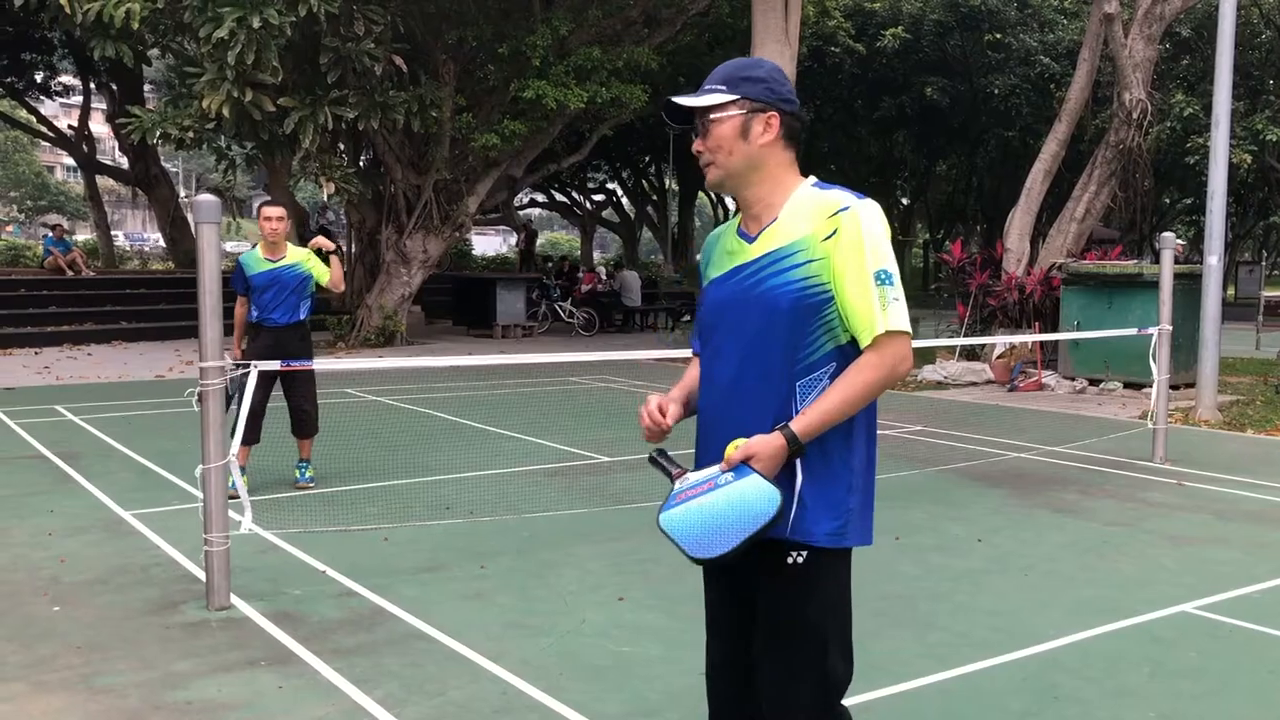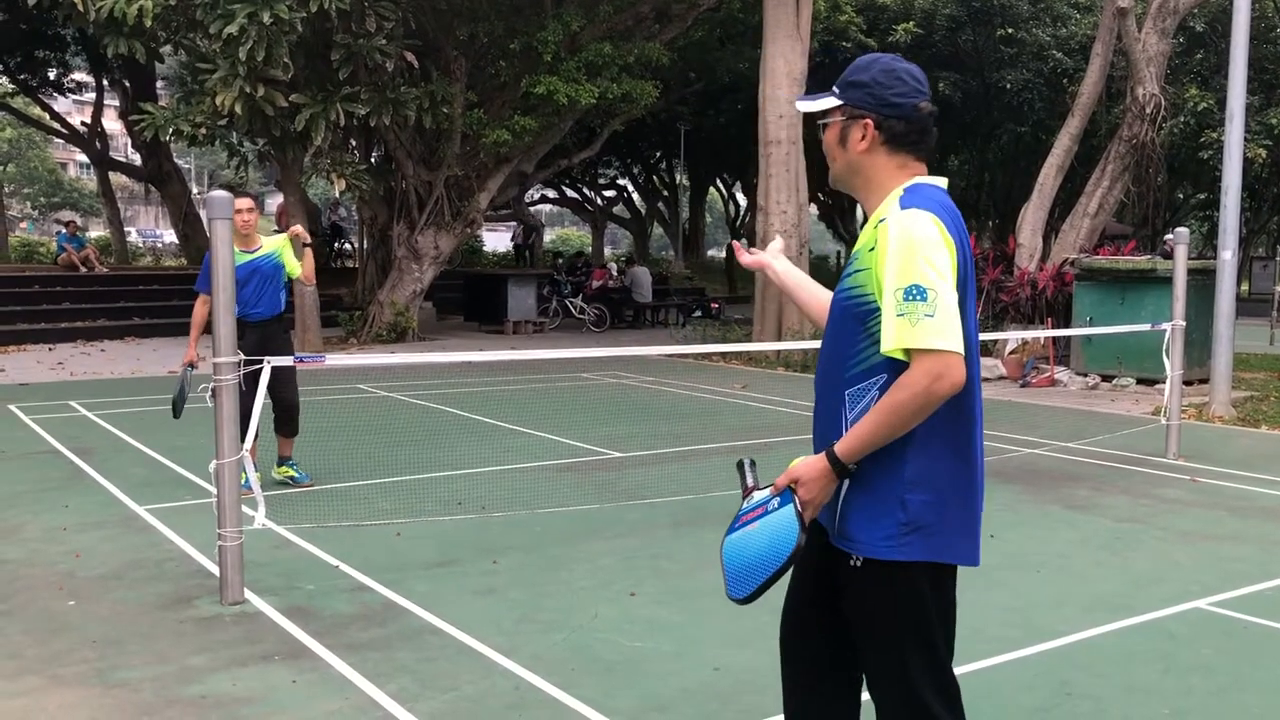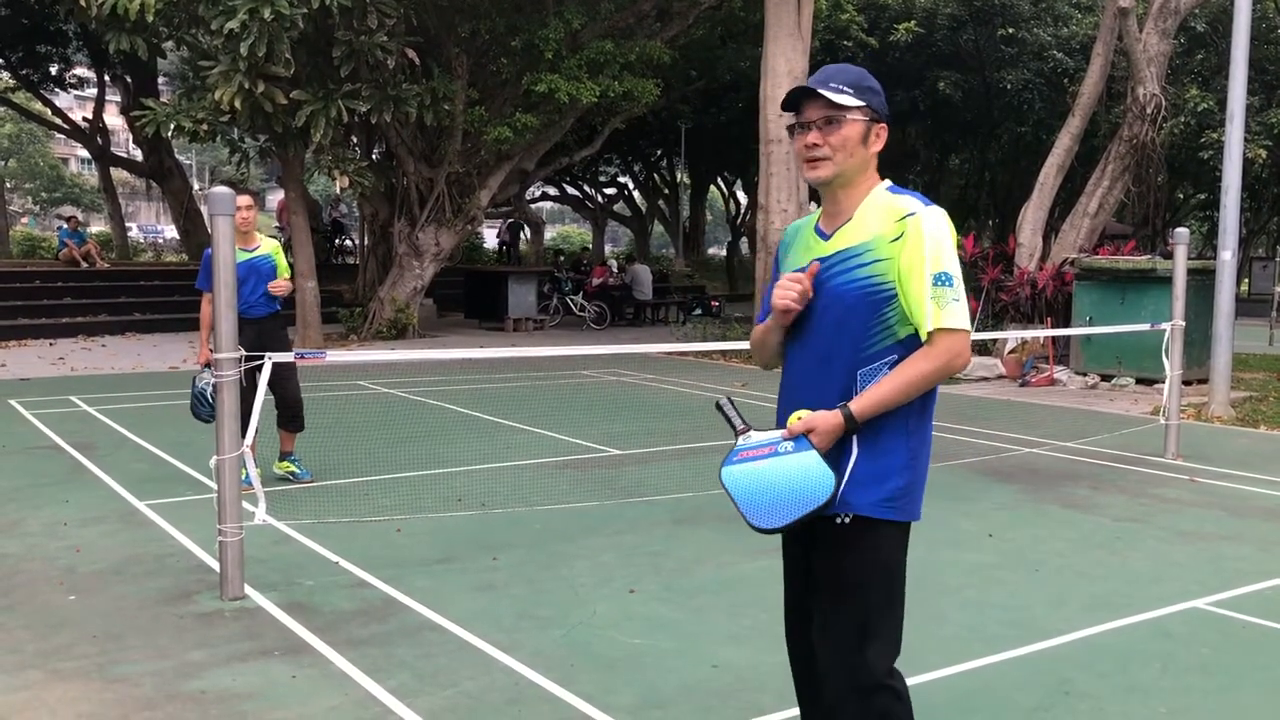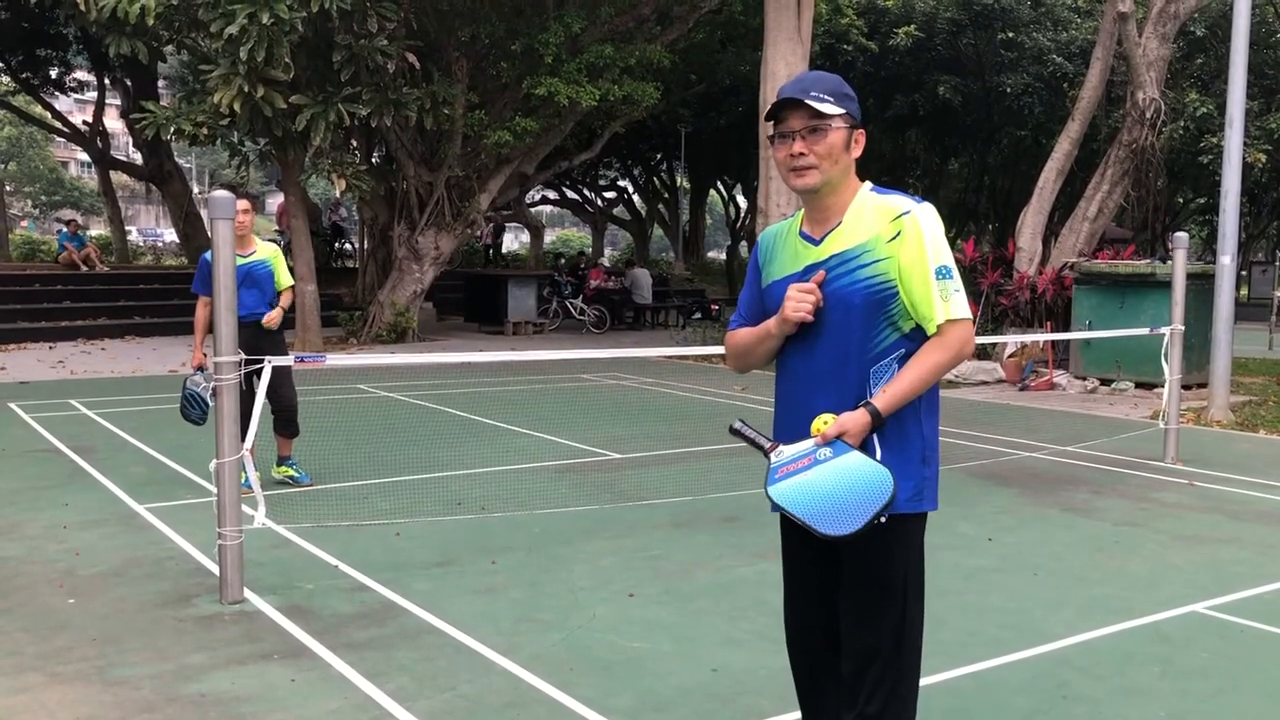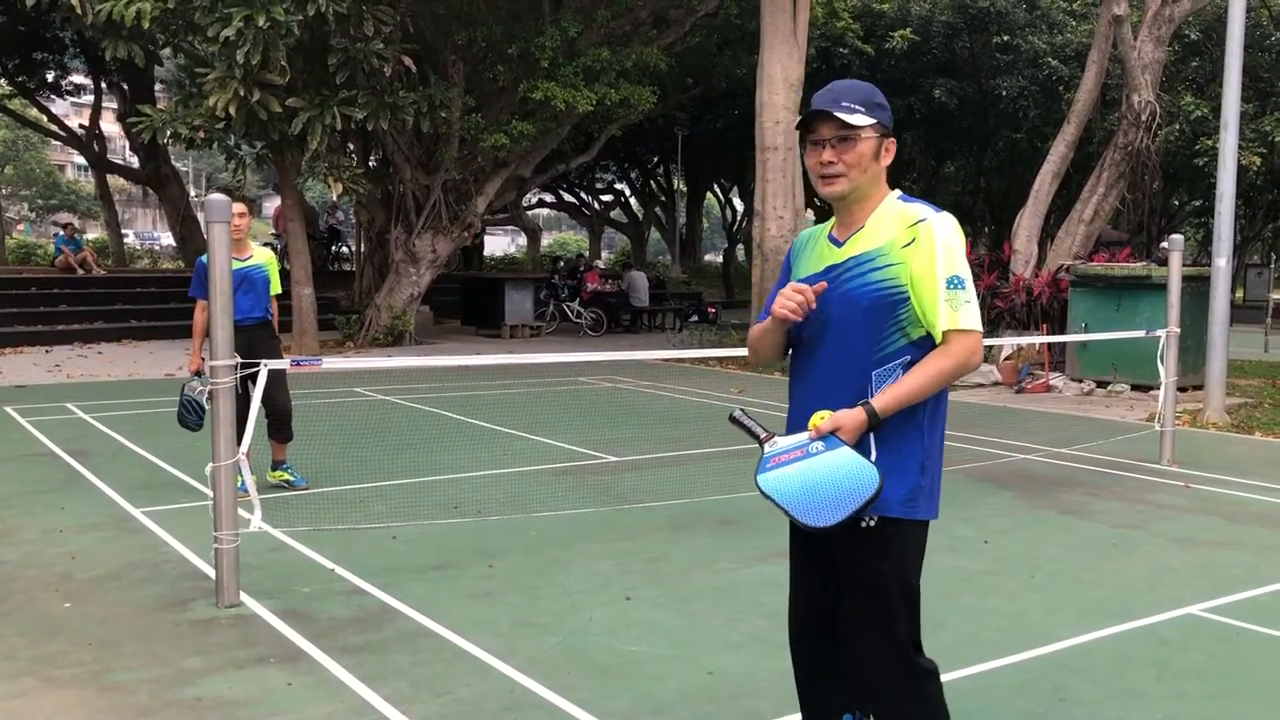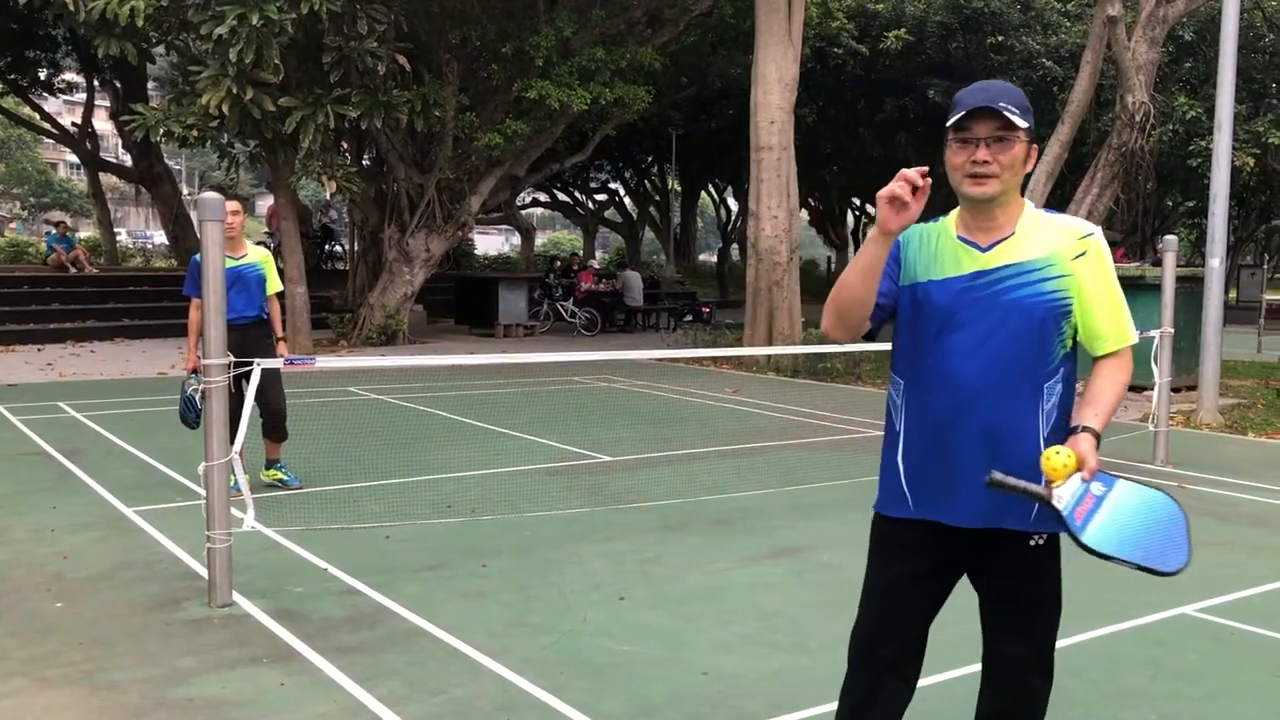
dt=0.7s
person 1, frame 1
left shoulder: (846, 219)
right shoulder: (719, 243)
left elbow: (892, 352)
left wrist: (787, 438)
right wrist: (673, 403)
left hip: (808, 512)
person 1, frame 2
left shoulder: (912, 223)
right shoulder: (895, 221)
left elbow: (940, 371)
left wrist: (833, 460)
right wrist: (775, 268)
left hip: (900, 518)
right hip: (854, 508)
right knee: (810, 649)
person 1, frame 3
left shoulder: (913, 221)
right shoulder: (797, 235)
left elbow: (951, 345)
right elbow: (763, 353)
left wrist: (846, 415)
right wrist: (777, 315)
left hip: (870, 485)
left knee: (859, 667)
right knee: (812, 653)
person 1, frame 4
left shoulder: (905, 220)
right shoulder: (772, 243)
left elbow: (956, 335)
right elbow: (737, 355)
left wrist: (870, 412)
right wrist: (779, 325)
left hip: (883, 481)
left knee: (877, 656)
right knee: (812, 649)
person 1, frame 5
left shoulder: (925, 229)
right shoulder: (804, 247)
left elbow: (964, 348)
right elbow: (763, 353)
left wrist: (867, 413)
right wrist: (778, 320)
left hip: (886, 488)
left knee: (889, 652)
right knee: (817, 644)
person 1, frame 6
left shoulder: (1074, 242)
right shoulder: (912, 244)
left elbow: (1115, 353)
right elbow: (841, 327)
left wrist: (1086, 431)
right wrist: (883, 234)
left hip: (1022, 502)
right hip: (915, 498)
left knee: (1019, 665)
right knee: (879, 648)
person 2, frame 1
left shoulder: (305, 257)
right shoulder: (246, 261)
left elbow: (337, 286)
right elbow: (242, 304)
left wrist: (332, 252)
right wrist: (237, 344)
left hip: (295, 338)
right hip: (260, 339)
left knee: (304, 406)
right knee: (250, 407)
left ankle: (304, 465)
right ankle: (239, 472)
person 2, frame 2
left shoulder: (278, 245)
left elbow: (308, 279)
right elbow: (204, 302)
left wrist: (306, 243)
right wrist: (192, 346)
left hip: (276, 332)
right hip: (242, 336)
left knee: (288, 401)
right knee: (244, 406)
left ankle: (285, 464)
right ankle: (249, 470)
person 2, frame 3
left shoulder: (273, 247)
right shoulder: (215, 254)
left elbow: (286, 281)
right elbow: (208, 302)
left wrist: (285, 286)
right wrist: (204, 346)
left hip: (273, 328)
right hip: (238, 332)
left knee: (290, 397)
right knee: (243, 403)
left ankle: (286, 460)
right ankle: (249, 467)
person 2, frame 4
left shoulder: (272, 252)
right shoulder: (211, 259)
left elbow: (287, 291)
right elbow: (204, 305)
left wrist: (279, 310)
right wrist: (198, 349)
left hip: (269, 334)
right hip: (234, 337)
left knee: (286, 401)
right knee: (241, 406)
left ankle: (284, 464)
right ankle: (248, 470)
person 2, frame 5
left shoulder: (267, 257)
right shoulder: (208, 262)
right elbow: (202, 310)
left wrist: (276, 339)
right wrist: (195, 353)
left hip: (263, 337)
right hip: (229, 340)
left knee: (280, 405)
right knee: (236, 411)
left ankle: (279, 468)
right ankle: (243, 474)
person 2, frame 6
left shoulder: (263, 256)
right shoulder: (203, 260)
right elbow: (197, 307)
left wrist: (280, 339)
right wrist: (192, 351)
left hip: (259, 335)
right hip: (223, 339)
left knee: (275, 405)
right knee: (229, 410)
left ankle: (273, 467)
